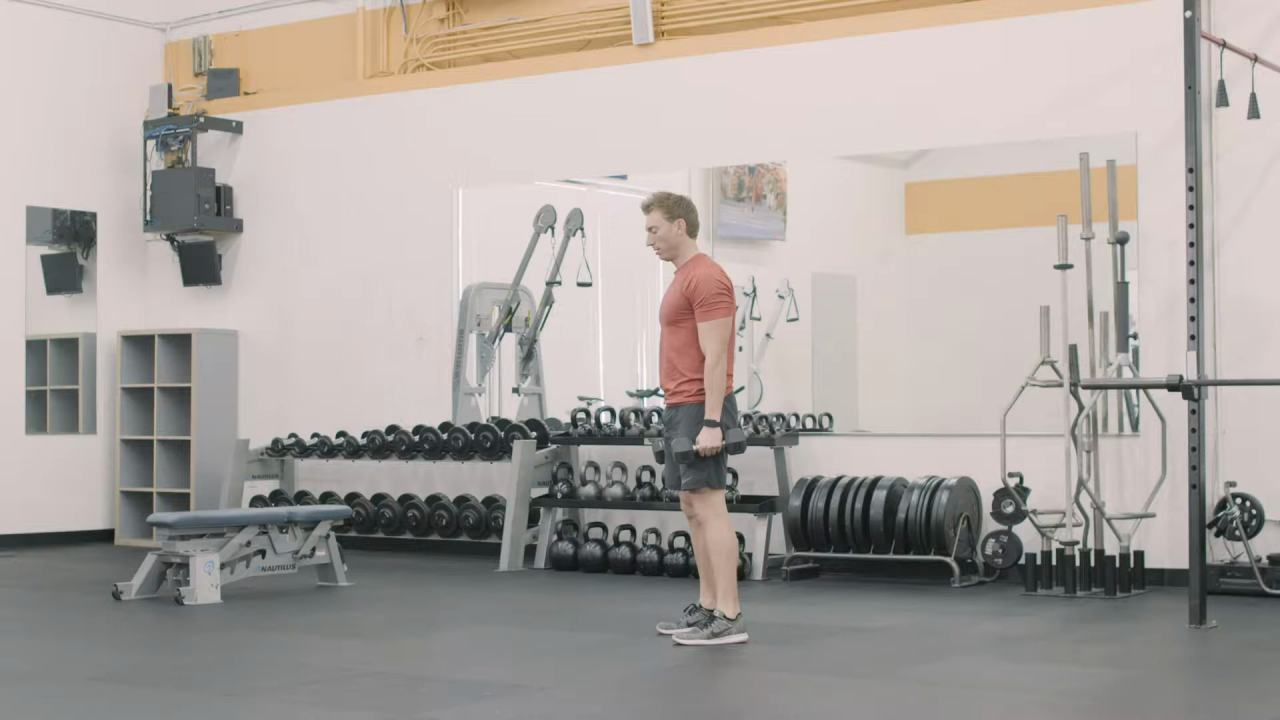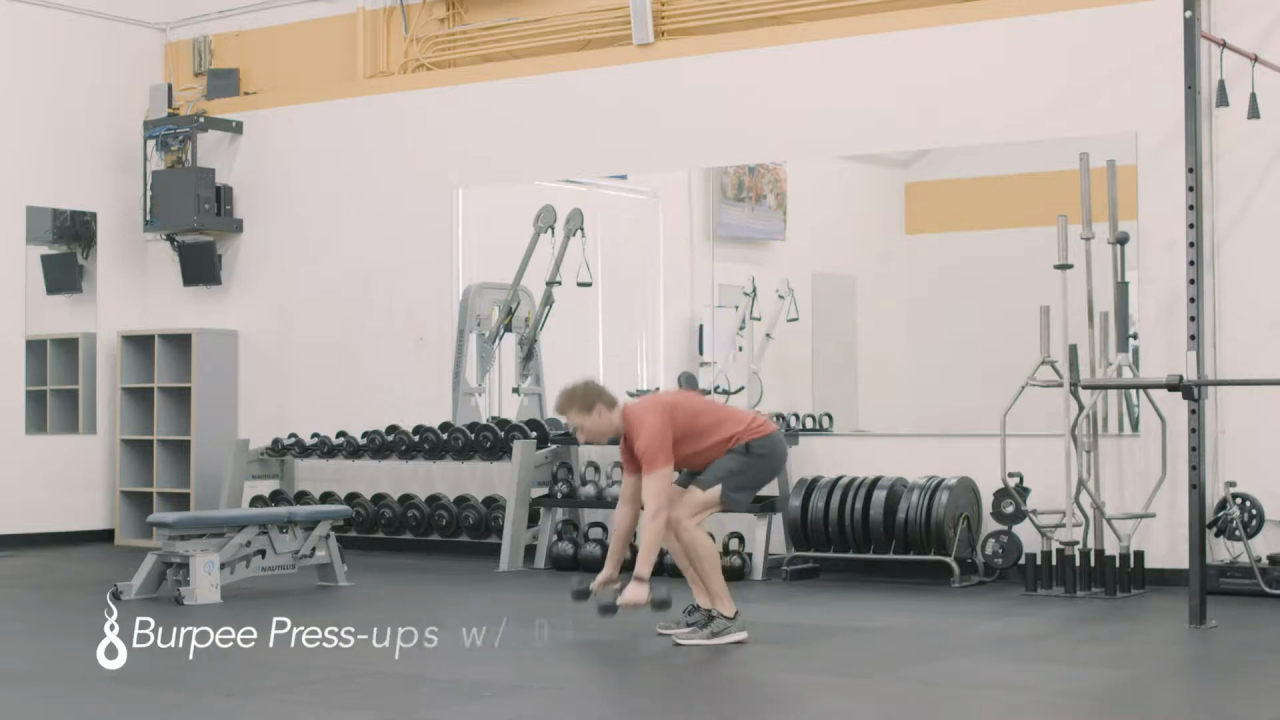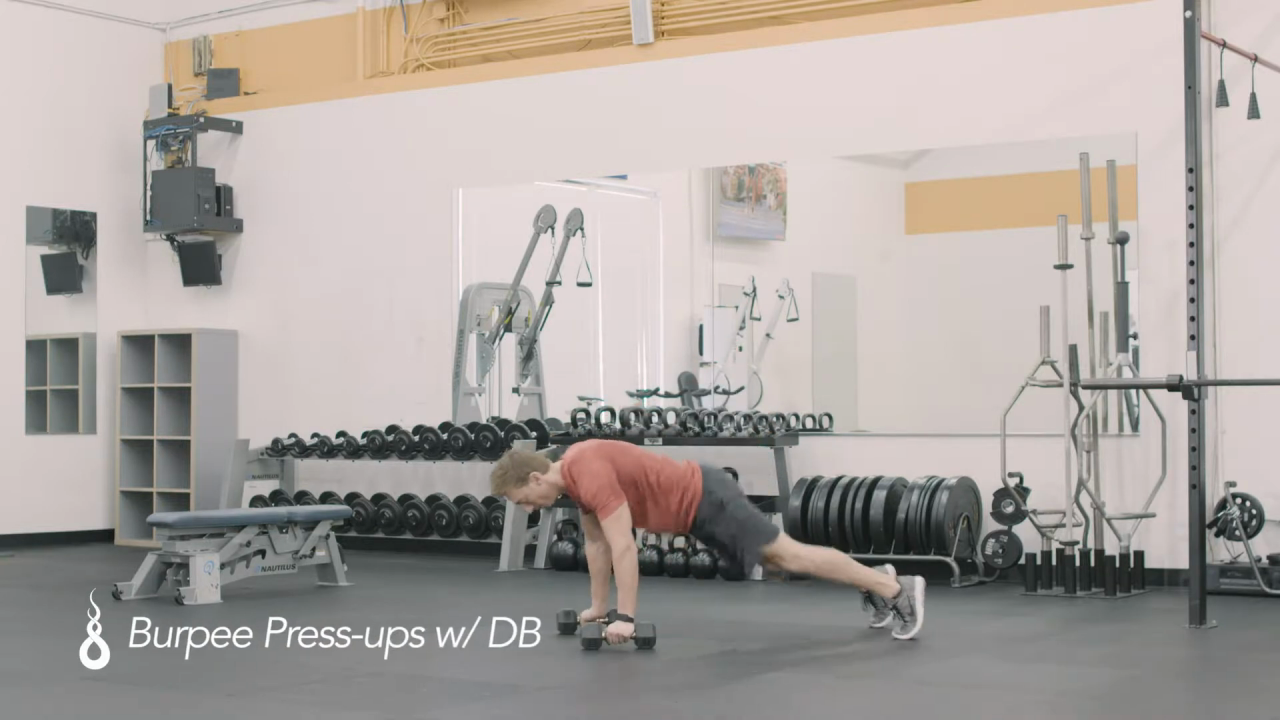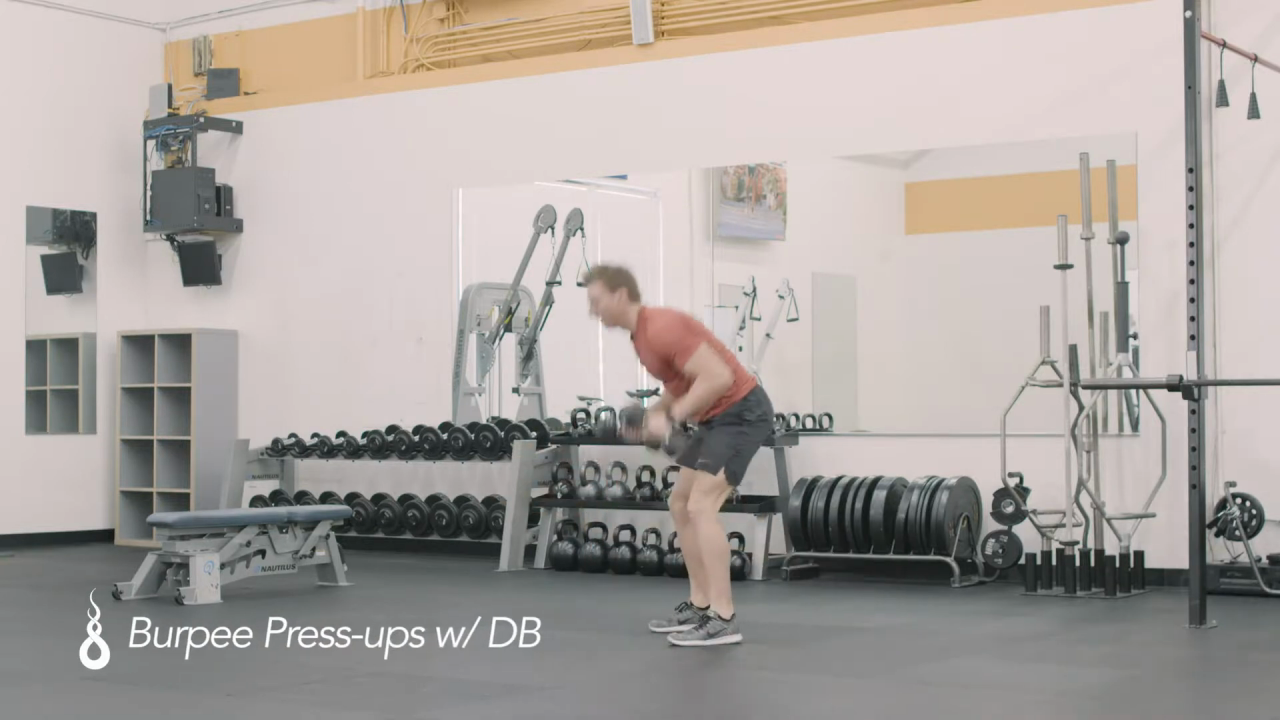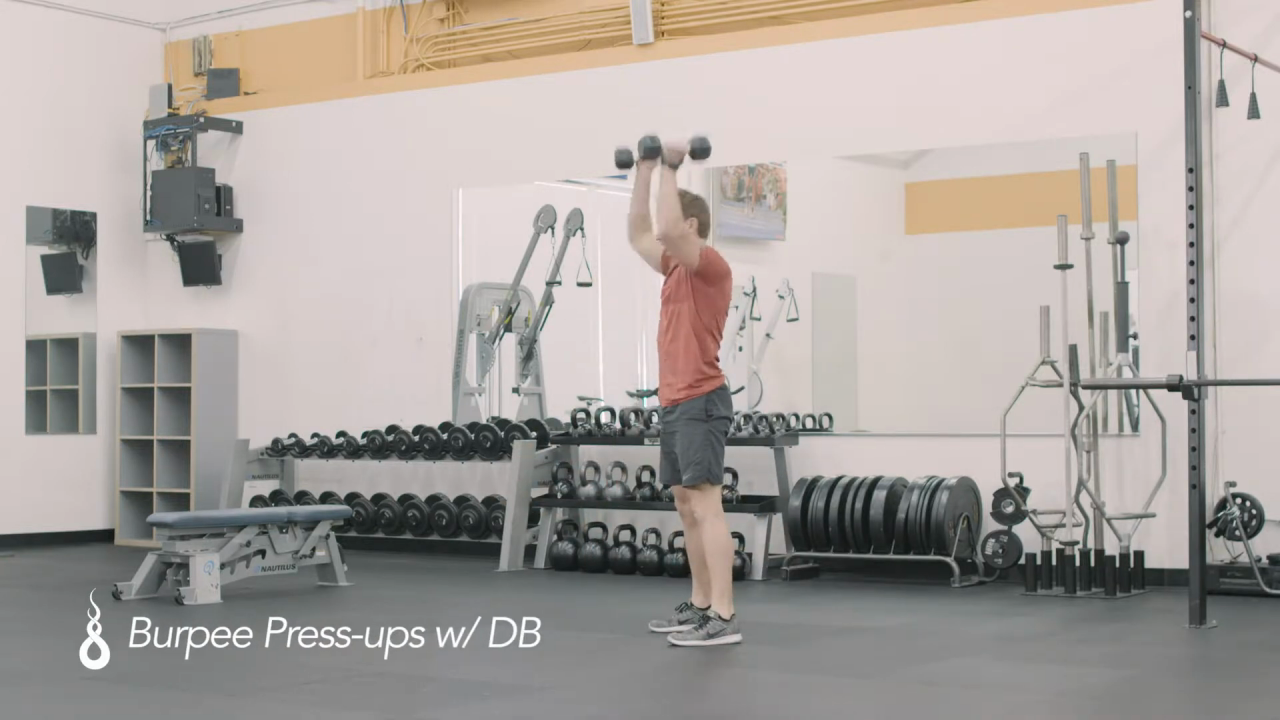
dt=1s
person 1, frame 1
left shoulder: (706, 278)
right shoulder: (683, 279)
left elbow: (716, 358)
left wrist: (711, 423)
left hip: (701, 411)
right hip: (682, 410)
left knee: (709, 509)
right knee: (693, 510)
left ankle: (729, 617)
right ankle: (708, 607)
person 1, frame 2
left shoulder: (648, 426)
right shoulder: (630, 429)
left elbow: (654, 510)
right elbow: (627, 507)
left wrist: (639, 580)
right wrist: (611, 568)
left hip: (759, 447)
right hip: (746, 447)
left knee: (679, 516)
right knee: (670, 514)
left ankle: (726, 617)
right ankle: (706, 607)
person 1, frame 3
left shoulder: (587, 474)
right shoulder: (573, 473)
left elbow: (623, 547)
right elbow: (597, 542)
left wrist: (624, 617)
right wrist: (599, 607)
left hip: (705, 499)
right hip: (693, 501)
left knee: (788, 555)
right knee: (781, 556)
left ankle: (897, 588)
right ankle: (877, 580)
person 1, frame 4
left shoulder: (661, 328)
right shoulder: (642, 335)
left elbow: (719, 376)
left wrist: (670, 416)
right wrist: (655, 413)
left hip: (742, 409)
right hip: (715, 416)
left knee: (701, 507)
right knee: (681, 504)
left ankle: (723, 617)
right ankle: (700, 604)
person 1, frame 5
left shoulder: (710, 265)
right shoulder: (679, 270)
left elbow: (667, 231)
right elbow: (638, 235)
left wrist: (669, 170)
right wrist: (644, 171)
left hip: (701, 406)
right hip: (675, 406)
left knee: (705, 506)
right knee: (686, 506)
left ankle: (723, 618)
right ankle: (700, 605)
